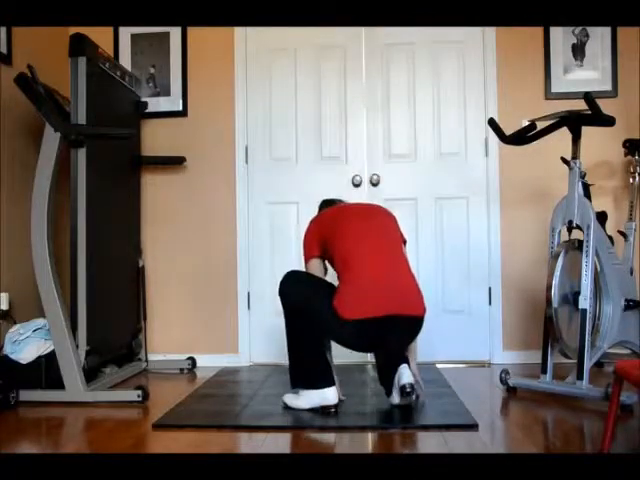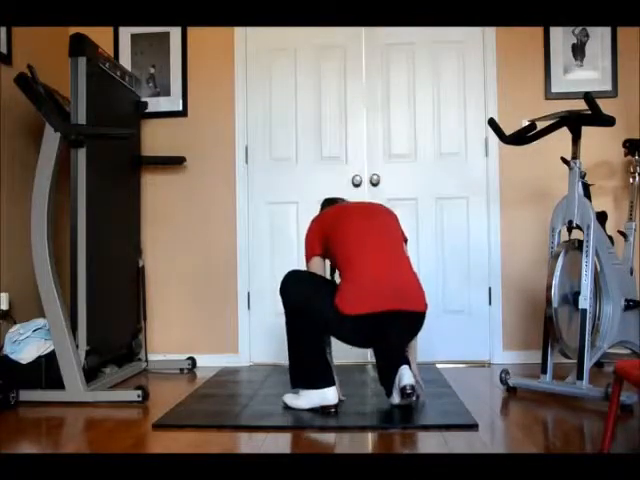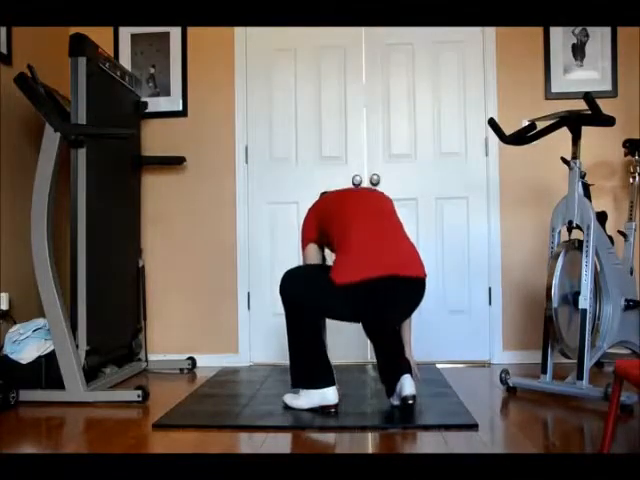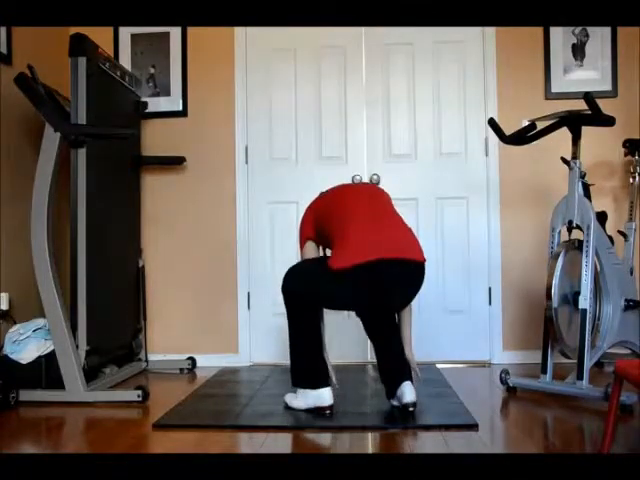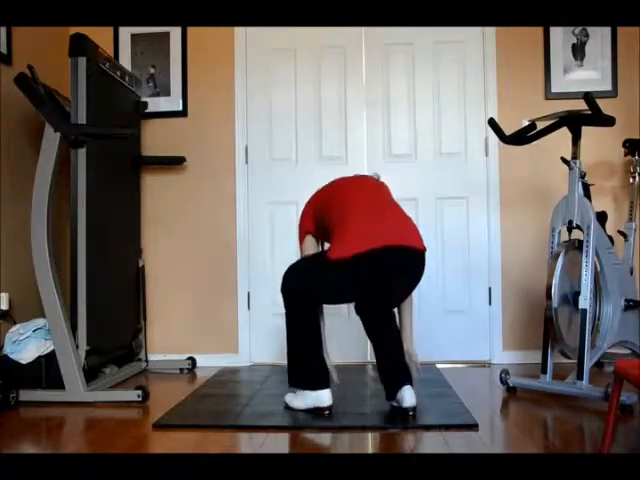
dt=0.3s
person 1, frame 1
left shoulder: (319, 224)
right shoulder: (384, 214)
left elbow: (318, 294)
left wrist: (328, 363)
right wrist: (408, 359)
left hip: (358, 322)
right hip: (410, 322)
left knee: (292, 287)
left ankle: (319, 387)
right ankle: (398, 372)
person 1, frame 2
left shoulder: (321, 223)
right shoulder: (385, 213)
left elbow: (318, 291)
left wrist: (326, 364)
right wrist: (408, 357)
left hip: (359, 317)
right hip: (413, 316)
left knee: (294, 287)
left ankle: (319, 388)
right ankle: (399, 372)
person 1, frame 3
left shoulder: (317, 210)
right shoulder: (380, 198)
left elbow: (314, 283)
left wrist: (321, 357)
right wrist: (406, 347)
left hip: (359, 285)
right hip: (413, 283)
left knee: (293, 285)
left ankle: (319, 388)
right ankle: (400, 379)
person 1, frame 4
left shoulder: (315, 211)
right shoulder: (377, 194)
left elbow: (314, 285)
left wrist: (320, 351)
right wrist: (406, 343)
left hip: (359, 268)
right hip: (413, 267)
left knee: (295, 285)
right knee: (377, 309)
left ankle: (315, 389)
right ankle: (401, 385)
person 1, frame 5
left shoulder: (314, 206)
right shoulder: (376, 186)
left elbow: (313, 279)
left wrist: (320, 351)
right wrist: (406, 338)
left hip: (358, 258)
right hip: (412, 256)
left knee: (294, 286)
right knee: (376, 307)
left ankle: (314, 389)
right ankle: (401, 388)
